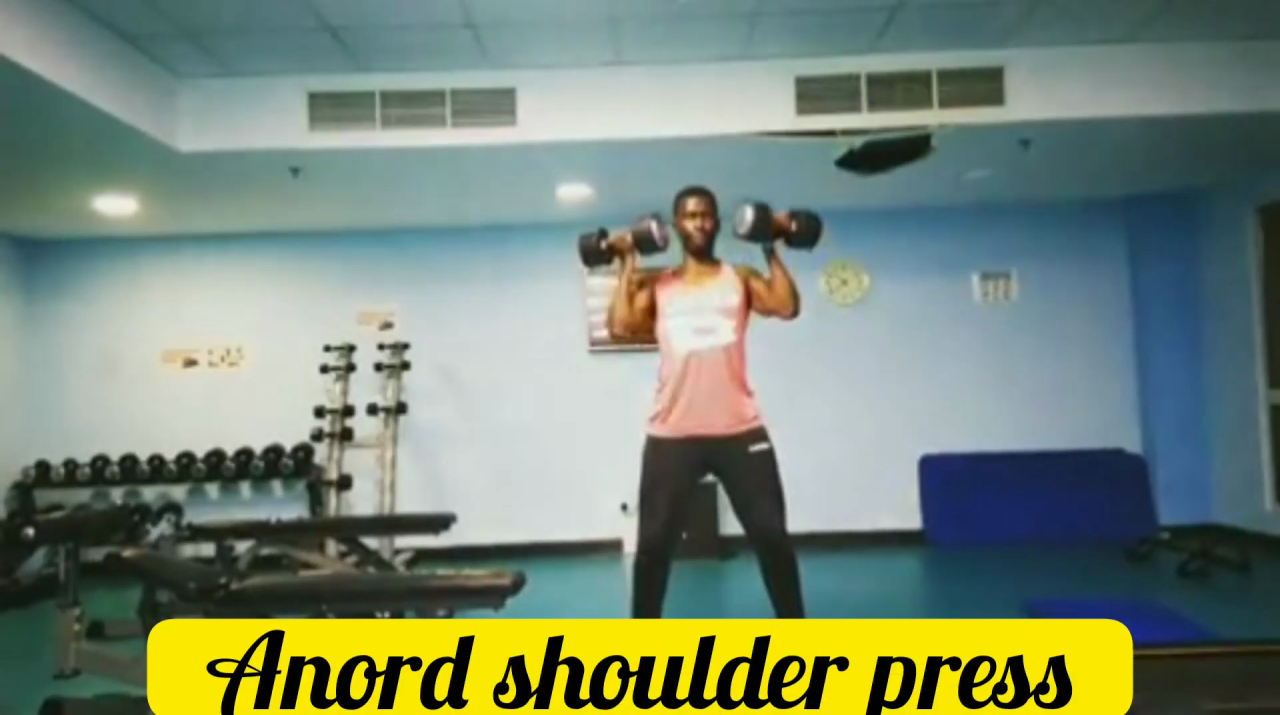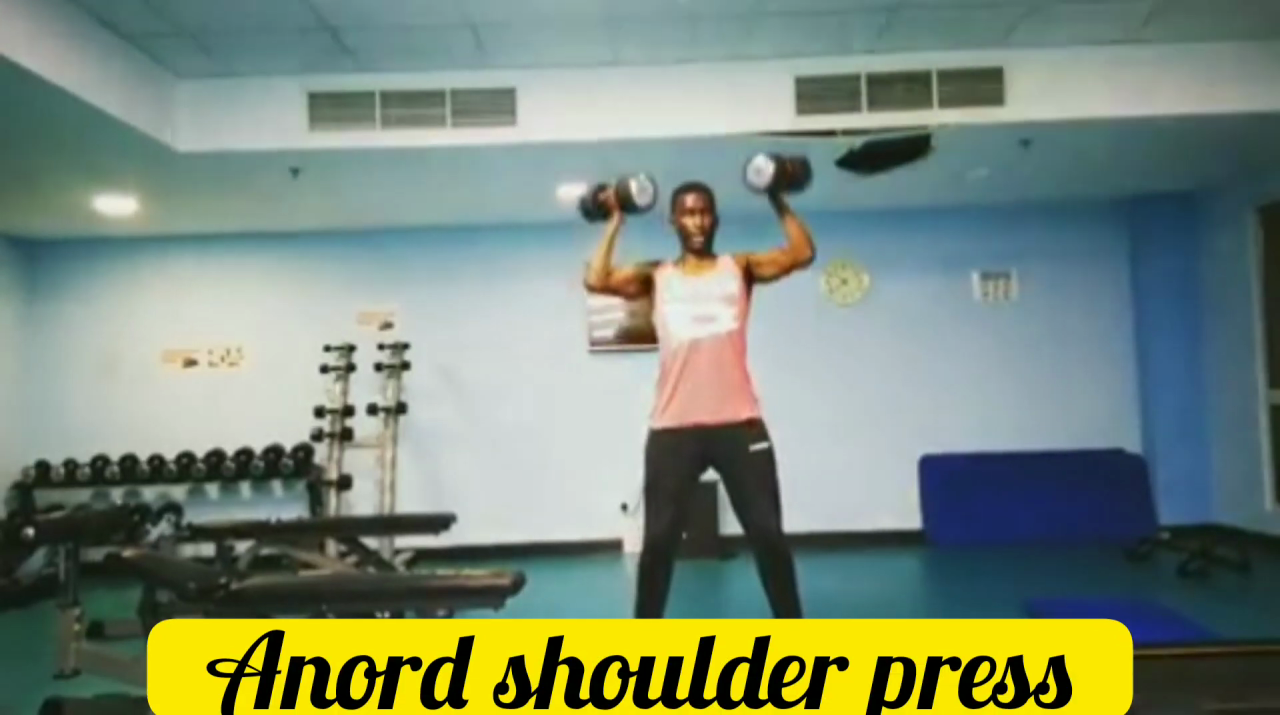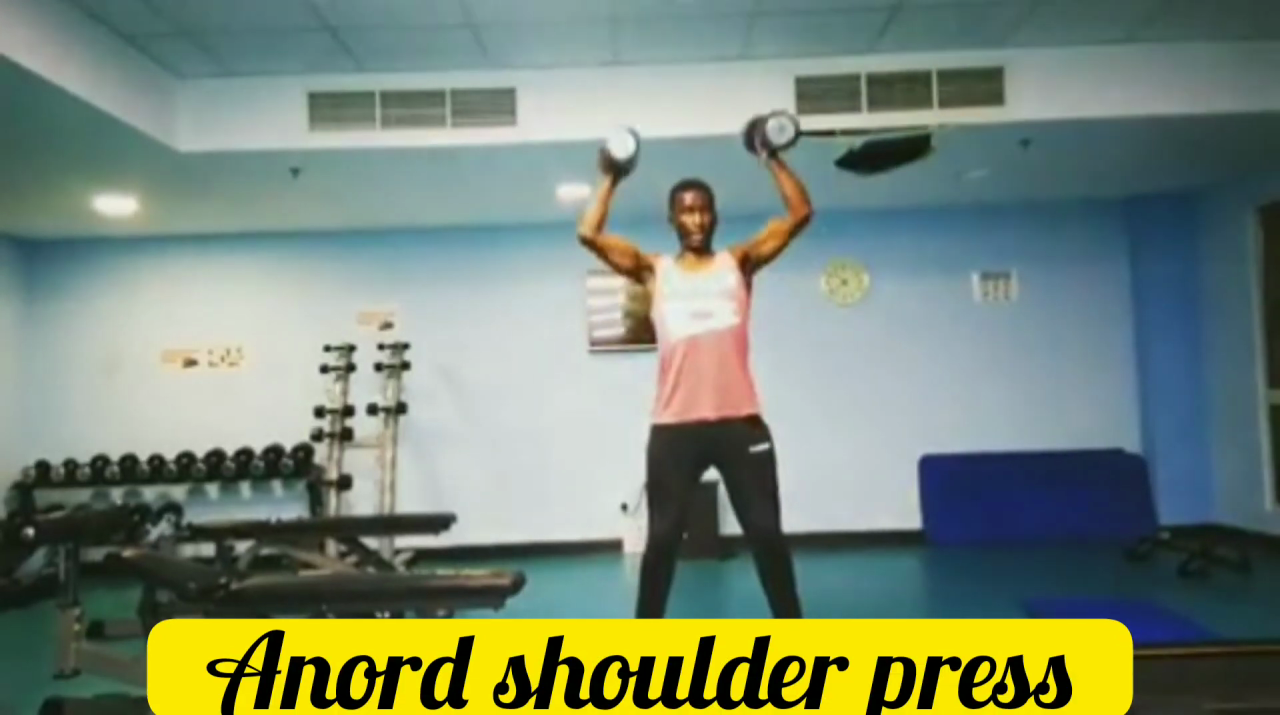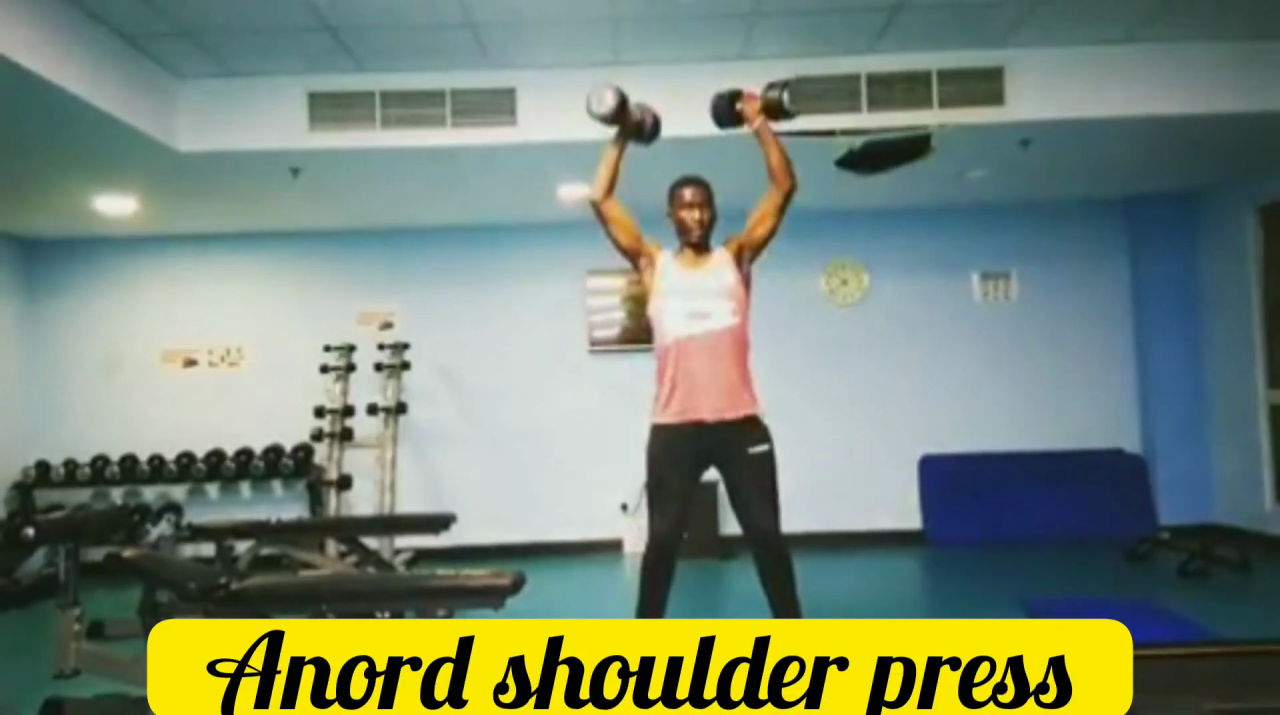
dt=0.2s
person 1, frame 1
left shoulder: (740, 279)
right shoulder: (656, 286)
left elbow: (788, 307)
right elbow: (620, 327)
left wrist: (773, 252)
right wrist: (626, 265)
left hip: (739, 429)
right hip: (672, 433)
left knee: (771, 534)
right knee: (654, 540)
person 1, frame 2
left shoulder: (741, 268)
right shoulder: (656, 276)
left elbow: (802, 253)
right elbow: (596, 278)
left wrist: (778, 203)
right wrist: (616, 218)
left hip: (739, 423)
right hip: (673, 427)
left knee: (767, 533)
right knee: (659, 538)
person 1, frame 3
left shoulder: (739, 263)
right shoulder: (655, 270)
left elbow: (800, 213)
right elbow: (590, 233)
left wrist: (772, 158)
right wrist: (612, 177)
left hip: (740, 421)
right hip: (674, 425)
left knee: (766, 534)
right knee: (662, 539)
person 1, frame 4
left shoulder: (737, 257)
right shoulder: (653, 263)
left elbow: (783, 187)
right elbow: (602, 200)
left wrist: (760, 123)
right wrist: (621, 137)
left hip: (739, 422)
right hip: (675, 425)
left knee: (766, 535)
right knee: (663, 539)
